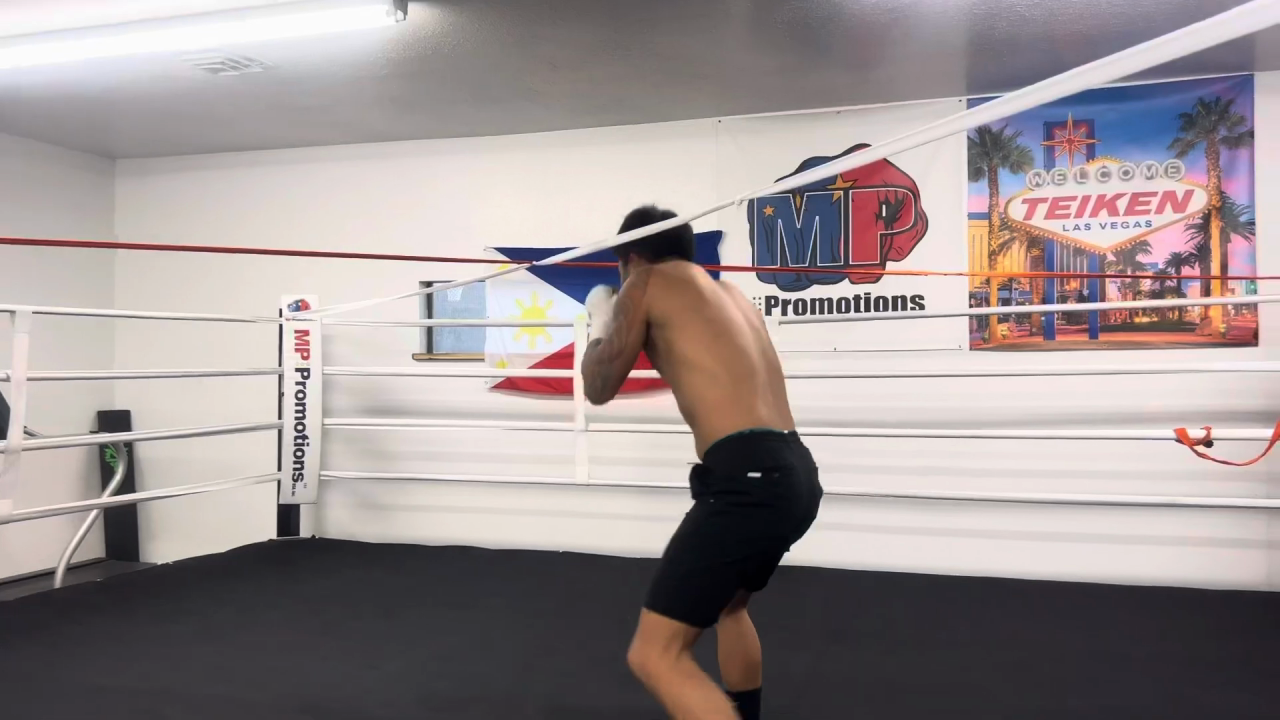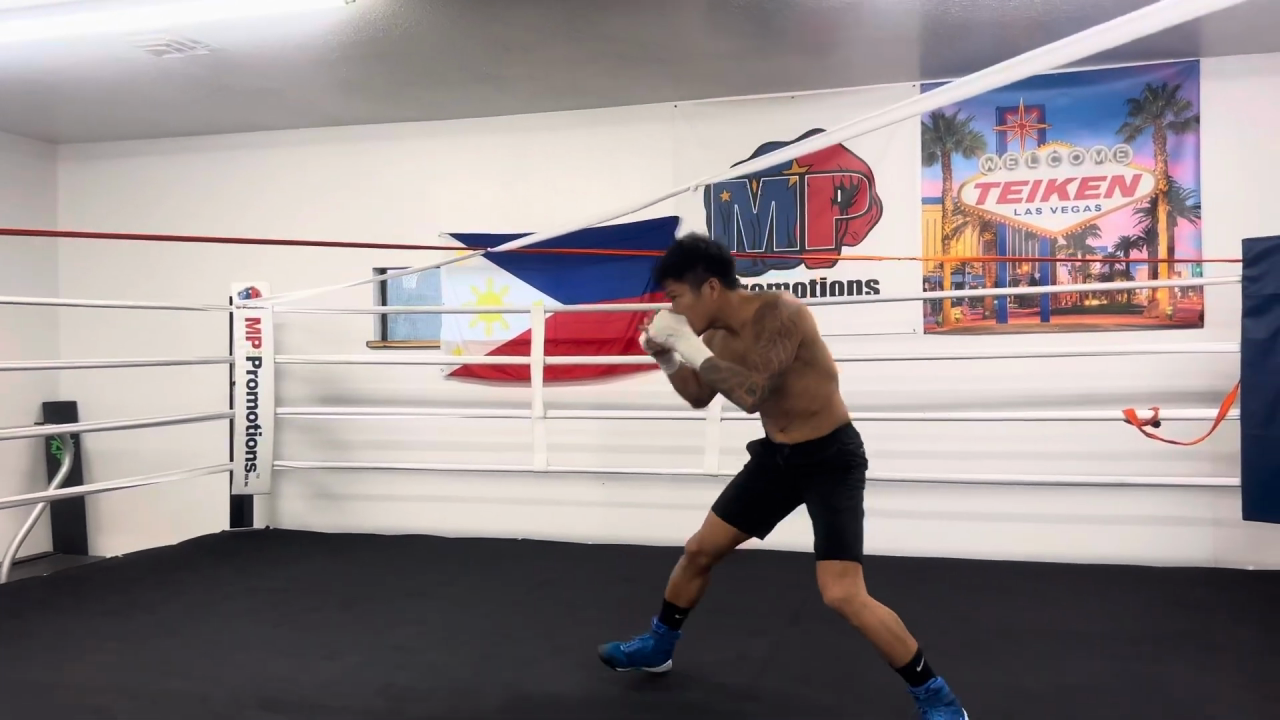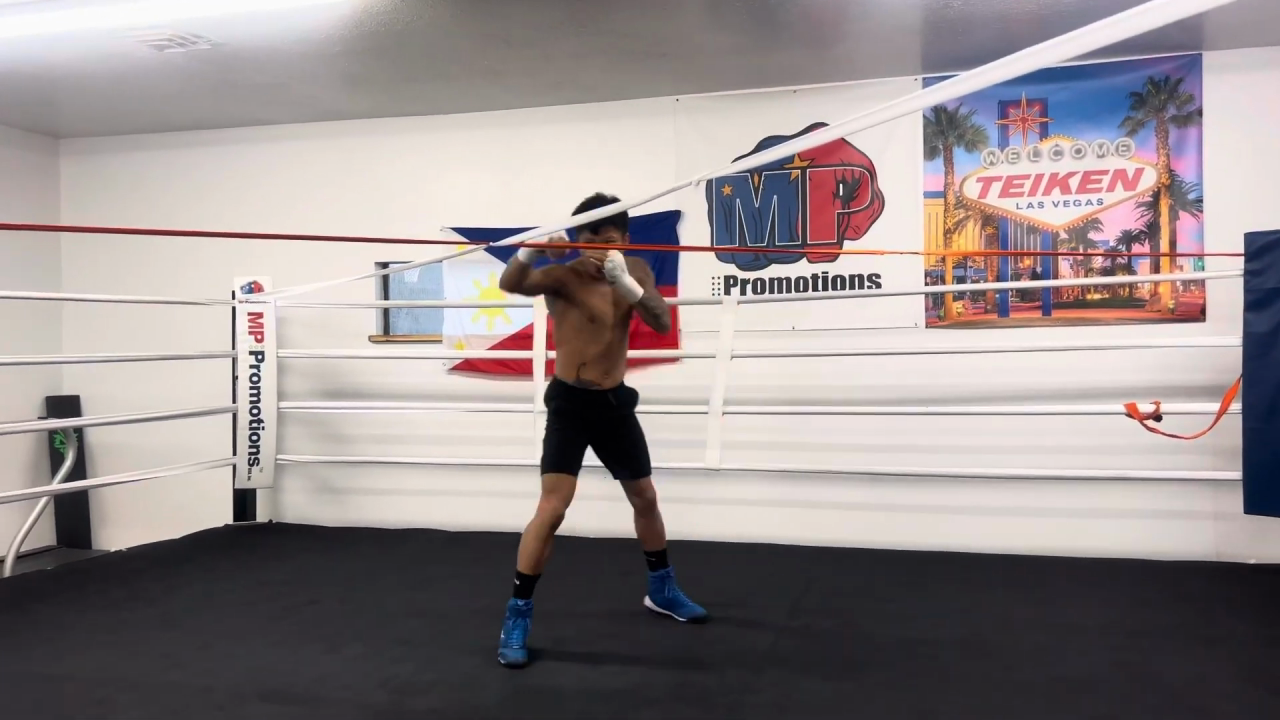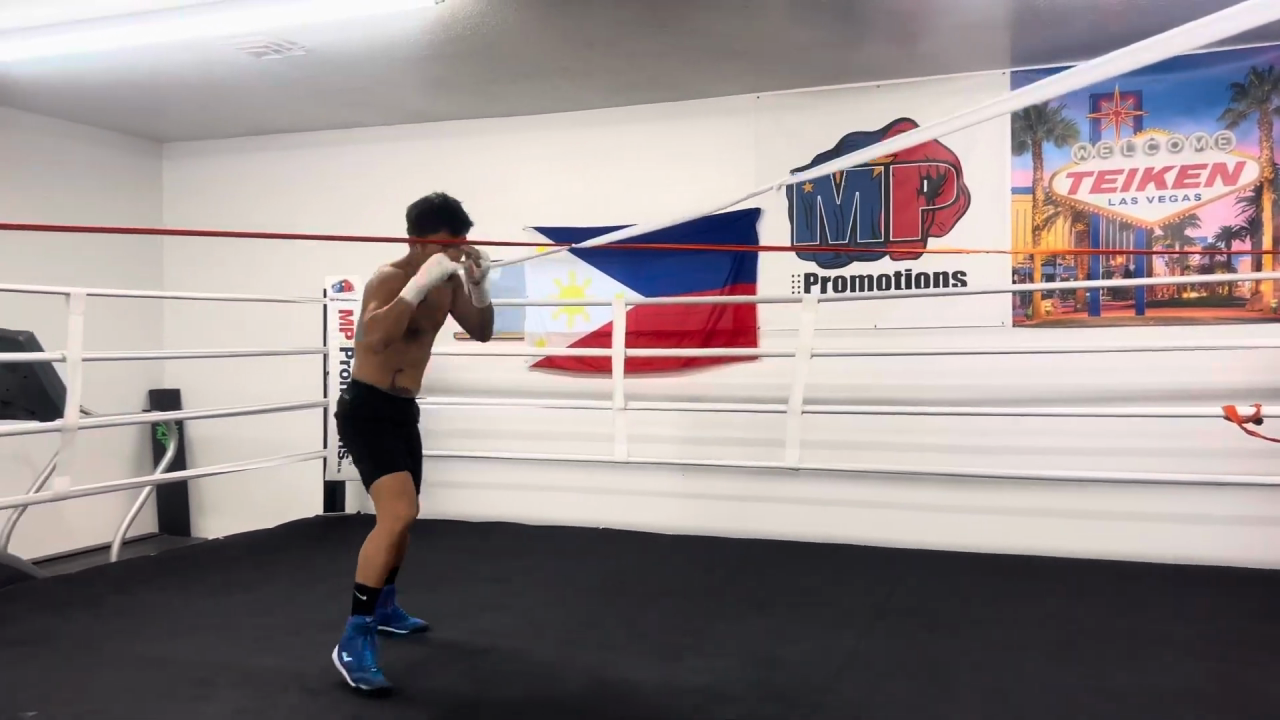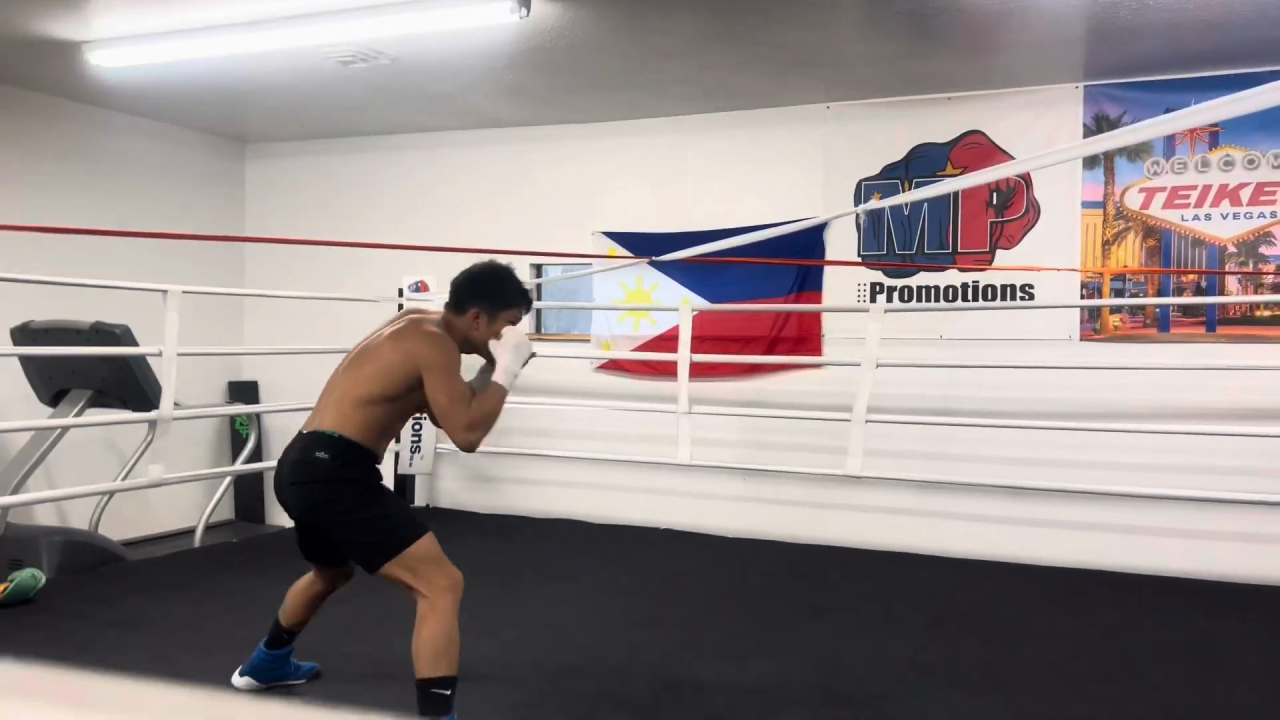
dt=1s
person 1, frame 1
left shoulder: (648, 283)
right shoulder: (731, 293)
left elbow: (599, 388)
left wrist: (599, 323)
left hip: (747, 479)
right hip: (794, 474)
left knee: (656, 657)
right knee: (725, 601)
person 1, frame 2
left shoulder: (779, 312)
right shoulder: (721, 333)
left elbow: (752, 395)
right elbow: (700, 396)
left wrist: (689, 345)
right wrist: (666, 358)
left hip: (832, 458)
right hip: (776, 456)
left knee: (842, 594)
right knee: (699, 552)
right ankle: (658, 645)
person 1, frame 3
left shoulder: (636, 270)
right shoulder: (562, 276)
left elbow: (662, 323)
right elbow: (511, 284)
left wrist: (625, 280)
right wrist: (532, 250)
left hip: (615, 400)
right hip: (571, 402)
left knee: (645, 498)
right knee: (551, 509)
left ankle: (663, 589)
right ankle: (517, 616)
person 1, frame 4
left shoulder: (448, 280)
right shoulder: (389, 279)
left elbow: (481, 332)
right elbow: (376, 338)
left wrist: (479, 285)
right wrist: (419, 283)
left hip: (403, 410)
right hip: (366, 409)
left knee: (405, 514)
right knee: (397, 515)
left ankle: (382, 606)
right ankle: (357, 640)
person 1, frame 5
left shoulder: (418, 324)
right shoulder: (435, 344)
left elbow: (447, 411)
right elbow: (466, 433)
left wrist: (492, 370)
right wrist: (507, 371)
left hip: (303, 467)
right hip: (331, 471)
left knee: (332, 570)
right knee: (441, 587)
left ankle: (265, 664)
